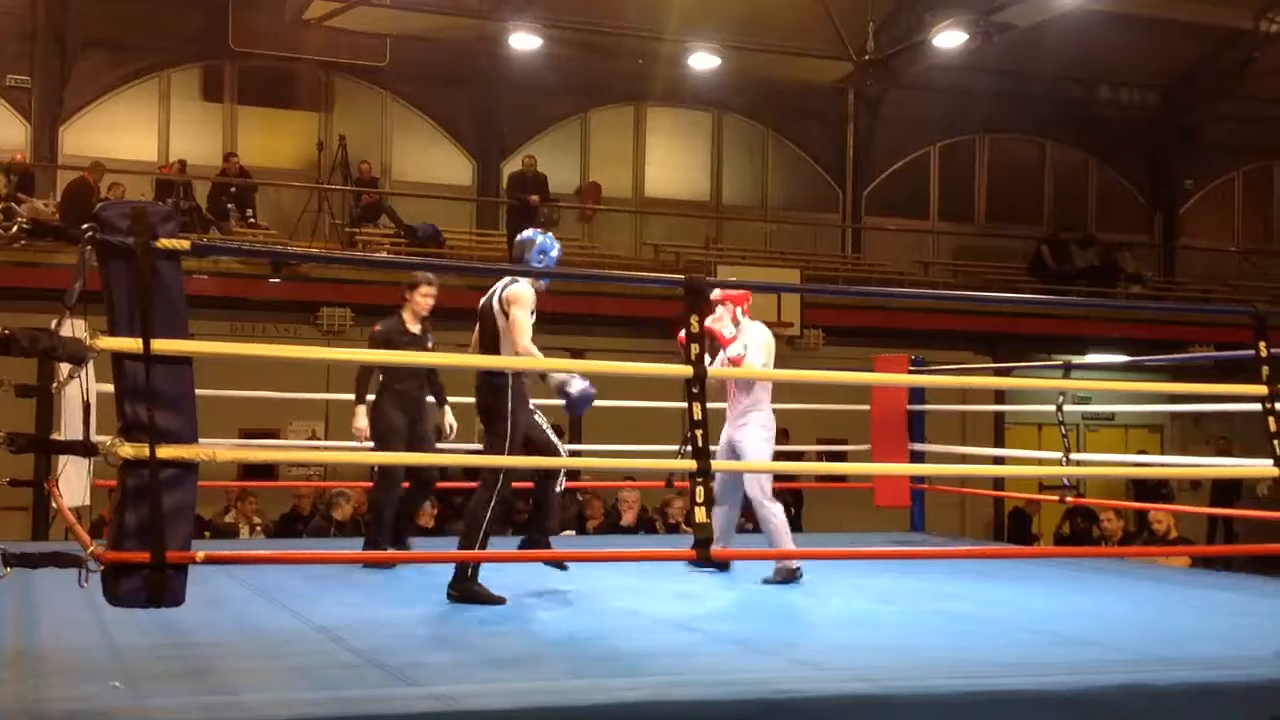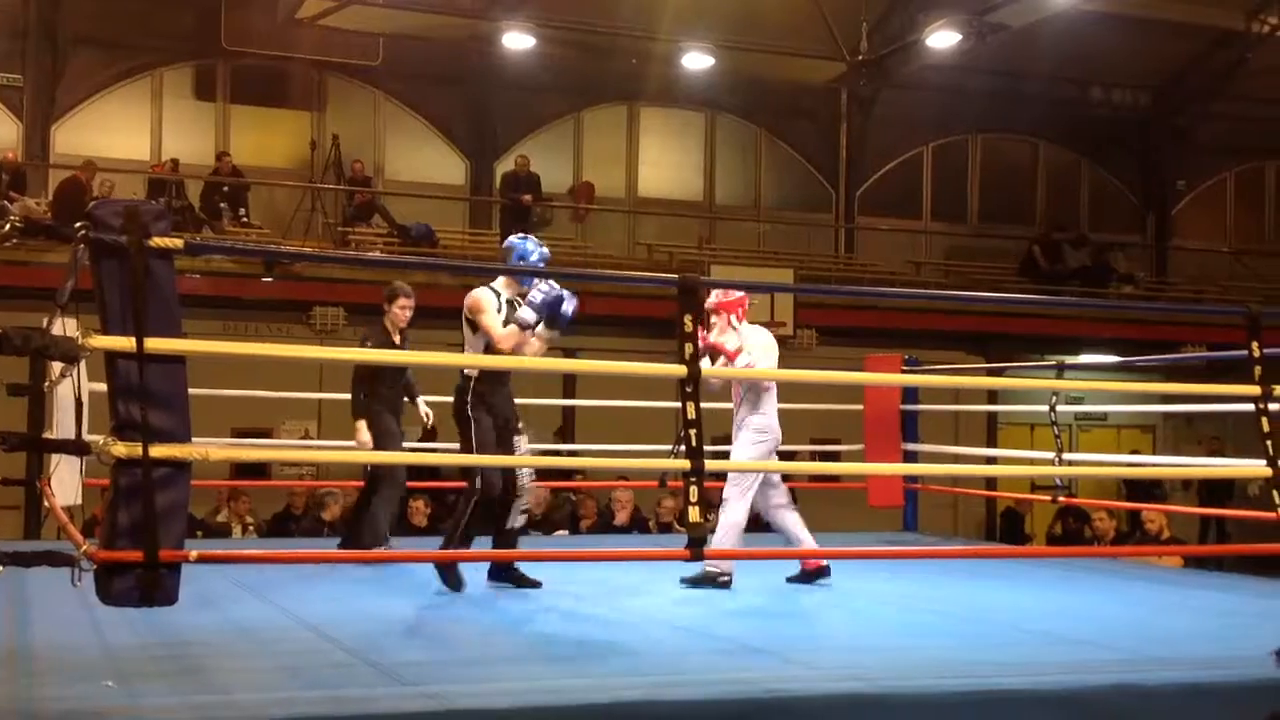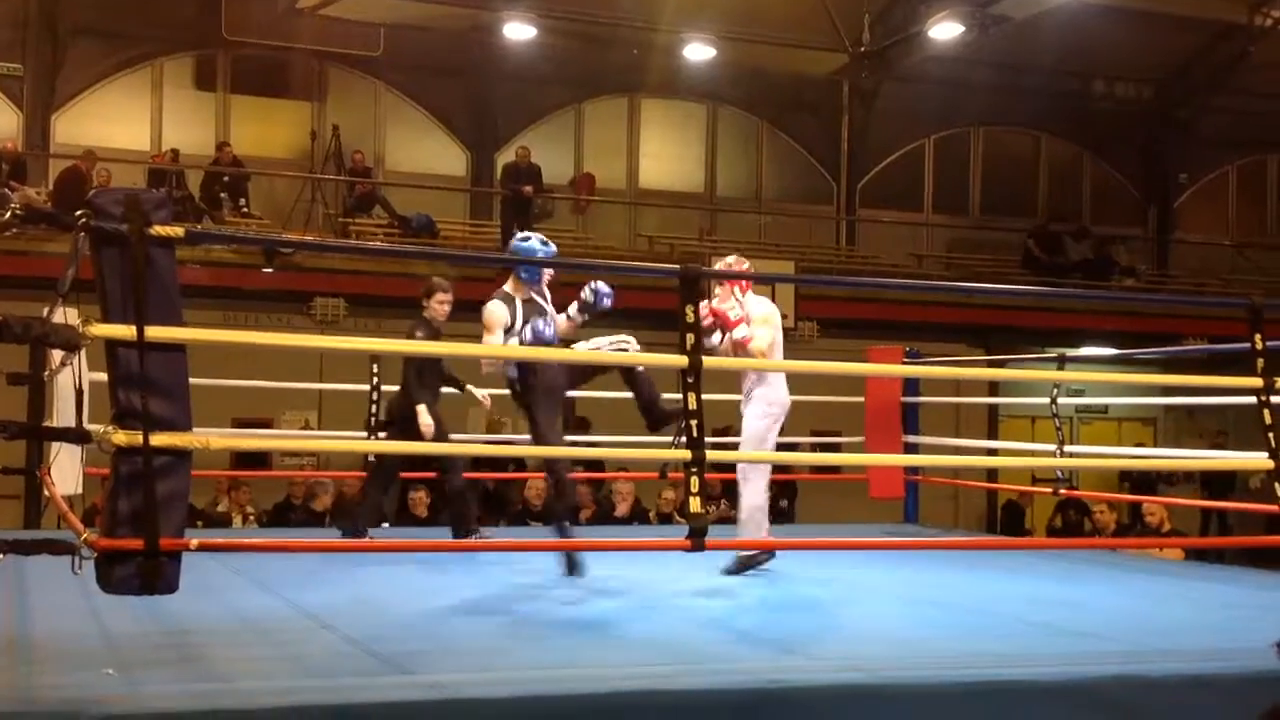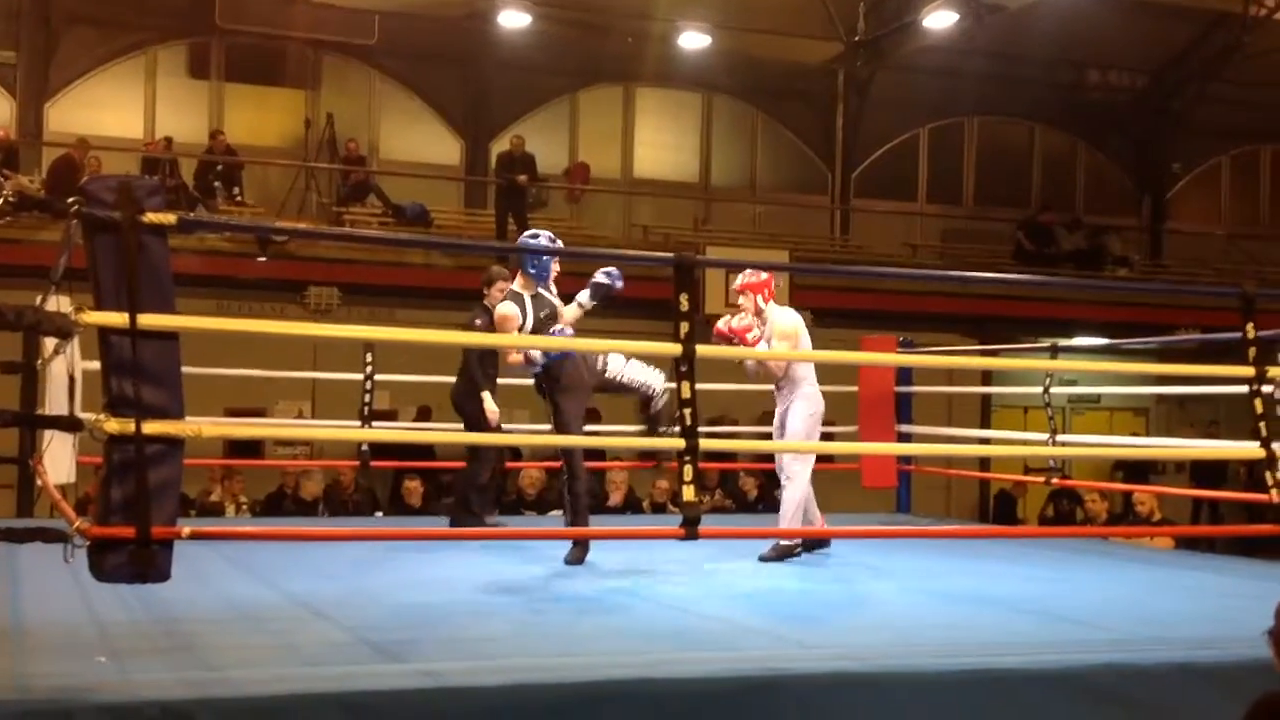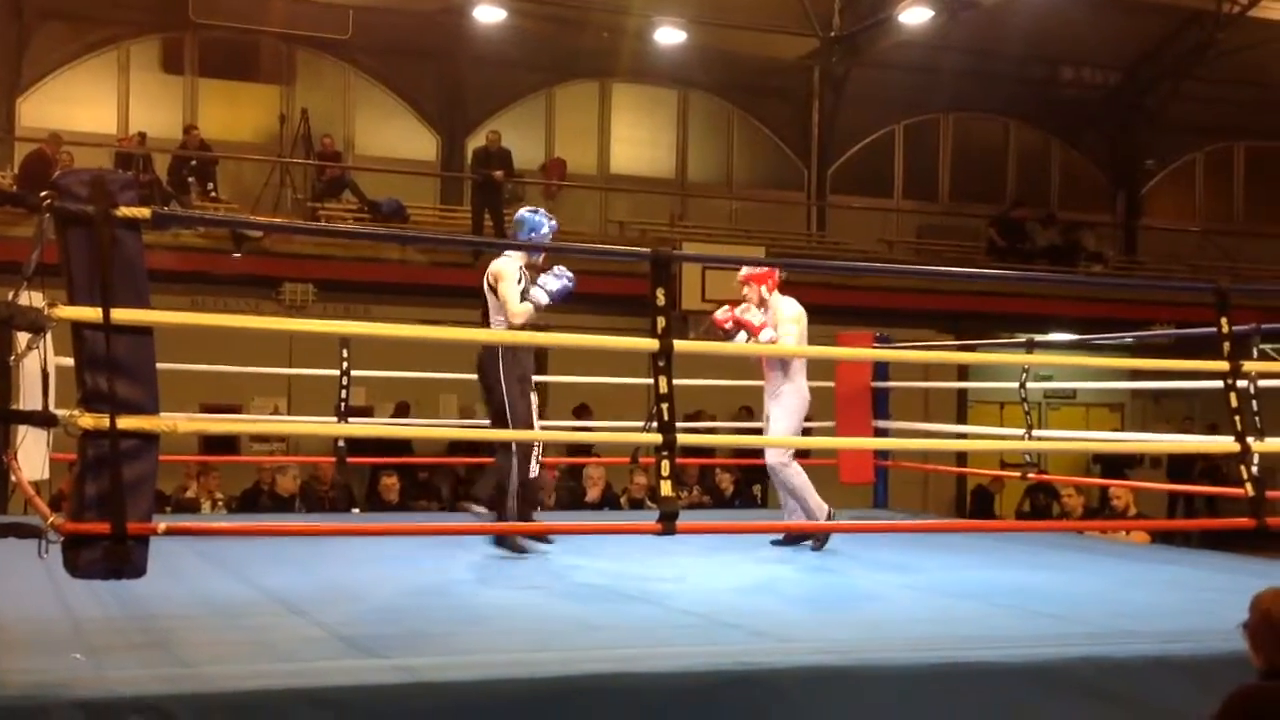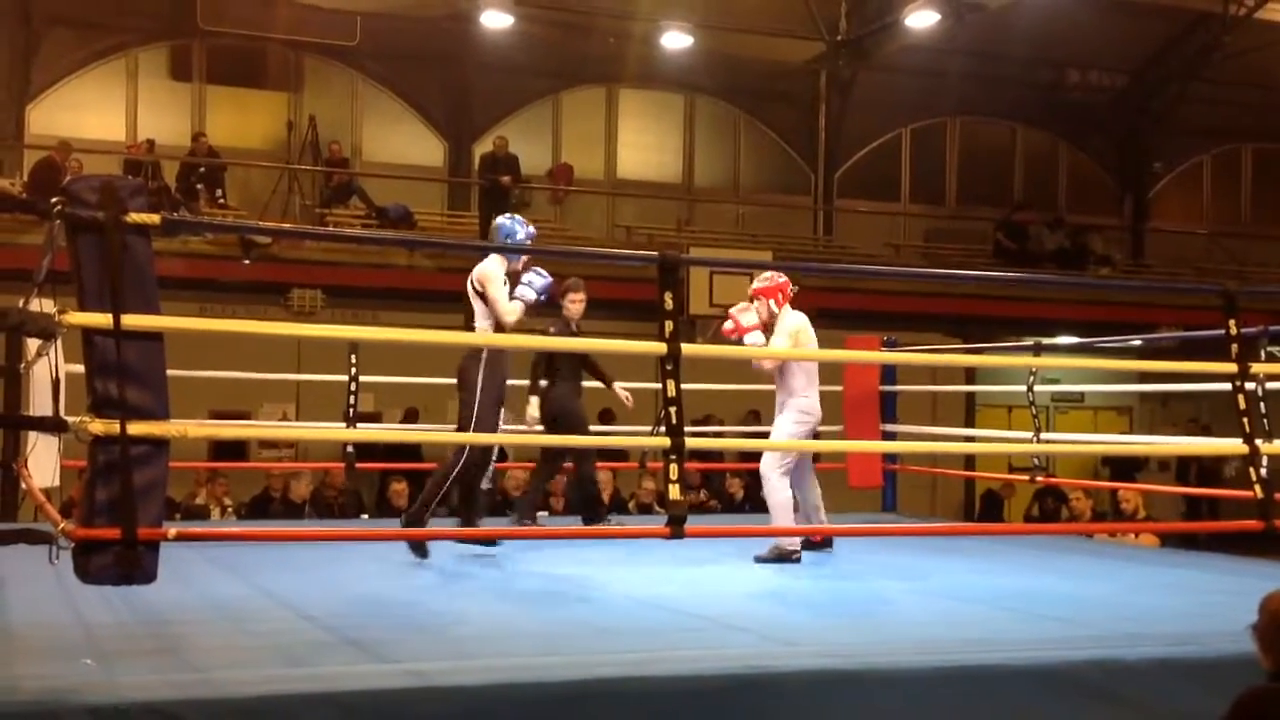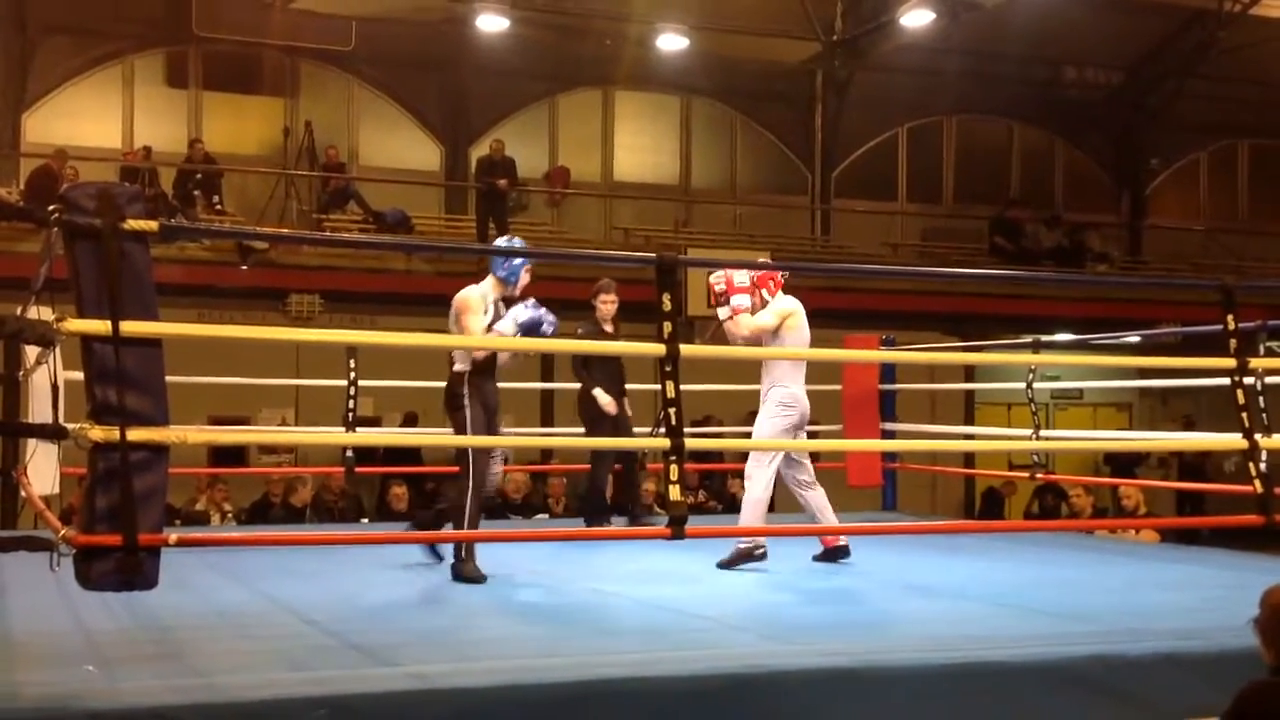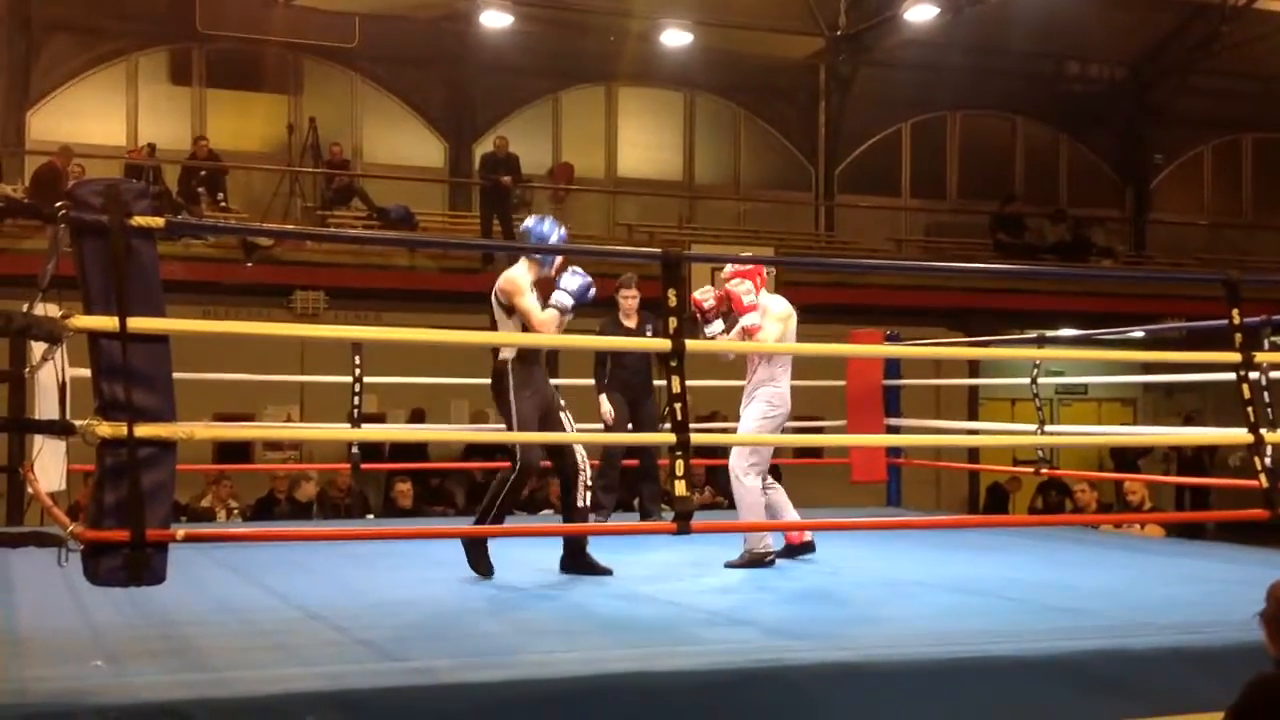
dt=0.4s
person 1, frame 1
left shoulder: (496, 291)
right shoulder: (521, 291)
left elbow: (476, 347)
right elbow: (521, 346)
right wrist: (563, 379)
left hip: (496, 388)
right hip: (505, 392)
left knee: (554, 455)
right knee: (494, 483)
left ankle: (537, 540)
right ankle: (463, 581)
person 1, frame 2
left shoulder: (517, 303)
right shoulder: (480, 298)
left elbow: (531, 354)
right elbow: (503, 343)
left wrist: (549, 320)
right wrist: (533, 308)
left hip: (502, 400)
right hip: (476, 401)
left knee: (515, 485)
right knee: (487, 483)
left ankle: (502, 565)
right ankle: (449, 559)
person 1, frame 3
left shoulder: (538, 294)
right shoulder: (496, 310)
right elbow: (490, 361)
left wrist: (582, 308)
right wrist: (524, 342)
left hip: (559, 368)
right hip: (533, 387)
left knee: (623, 345)
right knee: (557, 466)
left ankle: (653, 414)
person 1, frame 4
left shoulder: (545, 289)
right shoulder: (508, 310)
right elbow: (511, 360)
left wrist: (592, 294)
right wrist: (536, 354)
left hip: (586, 364)
right hip: (557, 382)
left knee: (652, 381)
right knee: (573, 460)
right ankle: (580, 539)
person 1, frame 5
left shoulder: (521, 271)
right shoulder: (503, 267)
right elbow: (514, 317)
left wrist: (550, 291)
right wrist: (545, 291)
left hip: (516, 360)
right hip: (502, 361)
left knee: (525, 442)
right knee: (516, 443)
left ankle: (520, 519)
right ankle: (506, 525)
person 1, frame 6
left shoulder: (496, 276)
right shoulder: (488, 271)
right elbow: (507, 319)
left wrist: (527, 298)
right wrist: (528, 292)
left hip: (492, 366)
right hip: (480, 366)
left knee: (485, 450)
right knee: (469, 448)
left ankle: (469, 522)
right ankle: (416, 518)
person 1, frame 7
left shoulder: (499, 304)
right shoulder: (470, 298)
right elbow: (476, 349)
left wrist: (528, 332)
right wrist: (512, 322)
left hip: (487, 391)
right hip: (467, 390)
left knee: (487, 476)
right knee: (475, 469)
left ankle: (428, 522)
right ankle: (464, 559)
person 1, frame 8
left shoulder: (530, 284)
right shoulder: (513, 281)
left elbow: (547, 334)
right elbow: (540, 325)
left wrist: (568, 301)
right wrist: (565, 295)
left hip: (537, 380)
right hip: (514, 379)
left knee: (574, 460)
right knee: (526, 462)
left ankle: (575, 552)
right ankle: (478, 538)
person 2, frame 1
left shoulder: (758, 334)
right shoulder: (729, 336)
left elbow: (752, 372)
left wrist: (728, 341)
left hip: (756, 423)
right hip: (733, 425)
left knee: (758, 492)
right knee: (722, 491)
left ankle: (788, 564)
person 2, frame 2
left shoulder: (757, 337)
right shoulder: (734, 341)
left elbow: (764, 380)
right elbow: (712, 379)
left wrist: (732, 352)
right wrist: (700, 353)
left hip: (758, 428)
right hip: (751, 430)
left knee: (735, 496)
right knee: (774, 502)
left ankle: (718, 568)
right ankle: (813, 562)
person 2, frame 3
left shoulder: (760, 307)
right shoulder: (745, 312)
left elbow: (759, 353)
right elbow: (725, 357)
left wrist: (732, 323)
right wrist: (709, 329)
left hip: (767, 396)
right hip: (757, 397)
left knee: (750, 470)
right knee: (752, 471)
left ankle: (751, 547)
right ankle: (760, 542)
person 2, frame 4
left shoulder: (783, 319)
right shoulder: (763, 323)
left elbow: (779, 369)
right elbow: (754, 370)
left wrist: (753, 340)
right wrist: (734, 342)
left hip: (804, 398)
right hip: (786, 402)
left knee: (794, 467)
right knee: (787, 468)
left ankle: (788, 540)
right ankle: (817, 532)
person 2, frame 5
left shoulder: (788, 309)
right shoulder: (764, 313)
left wrist: (759, 327)
right wrist: (733, 330)
left hip: (791, 393)
right hip: (774, 395)
left knee: (778, 458)
right knee: (776, 463)
left ankle: (820, 513)
right ankle: (800, 523)
person 2, frame 6
left shoulder: (790, 322)
right shoulder: (787, 323)
left elbow: (769, 363)
right elbow: (763, 366)
left wrist: (750, 331)
right wrist: (743, 335)
left hip: (799, 408)
right hip: (802, 407)
left knee: (773, 470)
right knee: (800, 473)
left ankle: (786, 546)
right ankle: (820, 534)
person 2, frame 7
left shoulder: (785, 304)
right shoulder: (780, 311)
left elbow: (745, 330)
right elbow: (738, 337)
left wrist: (739, 293)
right wrist: (722, 301)
left hip: (783, 399)
right hip: (788, 401)
left knee: (757, 469)
right knee: (800, 476)
left ankle: (751, 544)
right ankle: (835, 541)
person 2, frame 8
left shoulder: (776, 306)
right shoulder: (752, 310)
left elbow: (764, 344)
left wrist: (743, 309)
right wrist: (709, 316)
left hip: (770, 398)
right hip: (755, 399)
left knee: (742, 469)
right knee: (757, 474)
left ankle: (758, 548)
right ankle: (798, 537)
person 3, frame 1
left shoulder: (427, 333)
right shoulder: (387, 328)
right elbow: (366, 371)
left wrist: (446, 409)
right wrist: (360, 410)
left hip: (418, 411)
right hip: (390, 409)
left knee: (427, 477)
right knee: (392, 477)
left ankle: (397, 537)
right ankle: (375, 548)
person 3, frame 2
left shoulder: (402, 338)
right shoulder: (373, 339)
right elbow: (358, 385)
left wrist: (418, 401)
right wrist: (360, 425)
left hip: (388, 415)
right hip: (377, 416)
left knee: (379, 480)
right knee: (394, 477)
left ankle: (353, 541)
right ankle: (372, 542)
person 3, frame 3
left shoulder: (433, 331)
right shoulder: (420, 332)
left elbow: (438, 373)
right elbow: (410, 376)
left wrist: (470, 388)
right wrist: (421, 410)
left hip: (403, 407)
right hip: (412, 407)
left knee: (386, 469)
right knee: (450, 465)
left ankle: (355, 528)
right ankle: (465, 530)
person 3, frame 4
left shoulder: (491, 319)
right shoulder: (480, 320)
right elbow: (471, 363)
right wrist: (486, 397)
left hip: (476, 394)
right hip: (473, 394)
left knee: (492, 454)
right knee: (483, 458)
left ankle: (478, 514)
right ankle: (463, 521)
person 3, frame 5
left shoulder: (522, 319)
right shoulder: (510, 318)
right elbow: (501, 357)
left wrist: (529, 389)
left hip: (516, 392)
right hip: (508, 392)
left knee: (525, 448)
right knee: (517, 448)
left ankle: (511, 511)
right ankle: (481, 498)
person 3, frame 6
left shoulder: (574, 328)
right shoulder: (556, 329)
left elbow: (587, 362)
right elbow: (538, 366)
left wrist: (614, 387)
right wrist: (533, 401)
left hip: (565, 398)
right hip: (562, 398)
left knee: (550, 460)
right knee: (584, 456)
left ankle: (526, 512)
right ankle: (594, 516)
person 3, frame 7
left shoulder: (616, 329)
right shoulder: (586, 330)
right elbow: (577, 368)
left wrist: (625, 400)
right wrist: (598, 392)
left hip: (616, 400)
right hip: (594, 401)
left knee: (630, 457)
right knee: (603, 458)
left ankle: (635, 514)
right ankle: (596, 518)
person 3, frame 8
left shoulder: (650, 323)
right shoulder: (606, 326)
right elbow: (599, 366)
right wrist: (603, 397)
left hip: (645, 394)
right hip: (617, 393)
left knee: (648, 454)
right knee: (614, 450)
left ankle: (651, 510)
right ankle: (602, 507)
